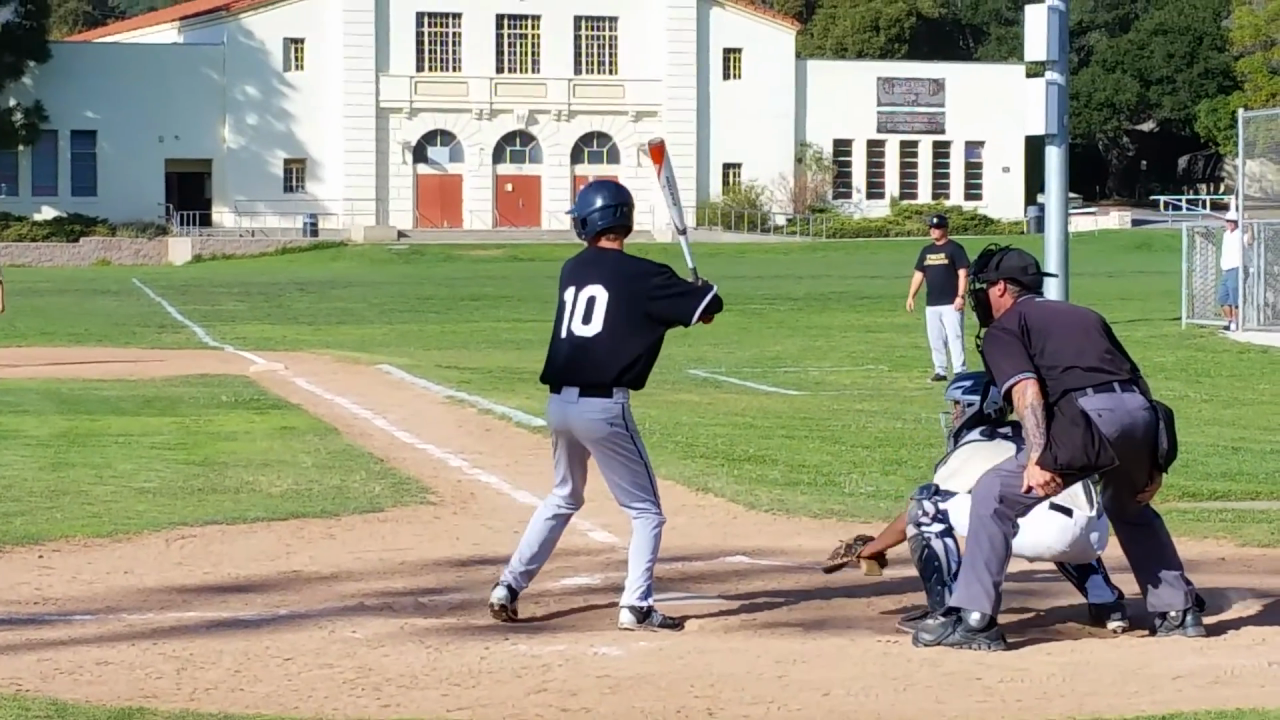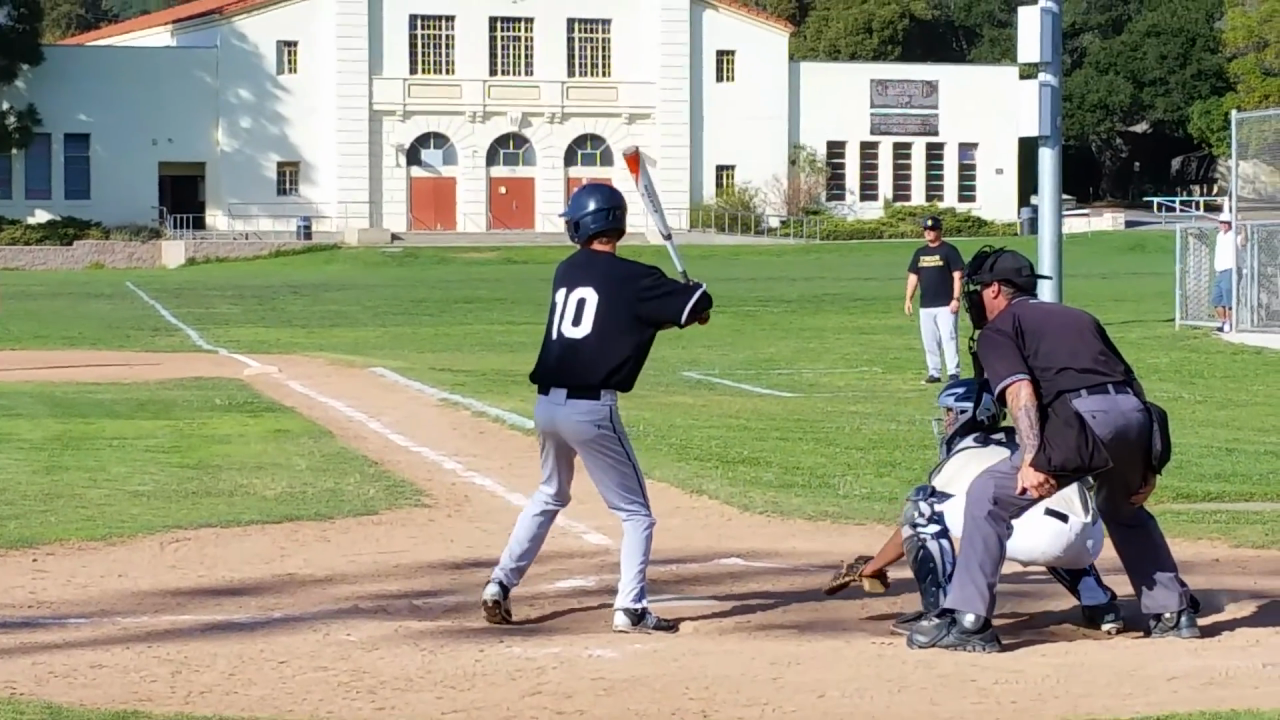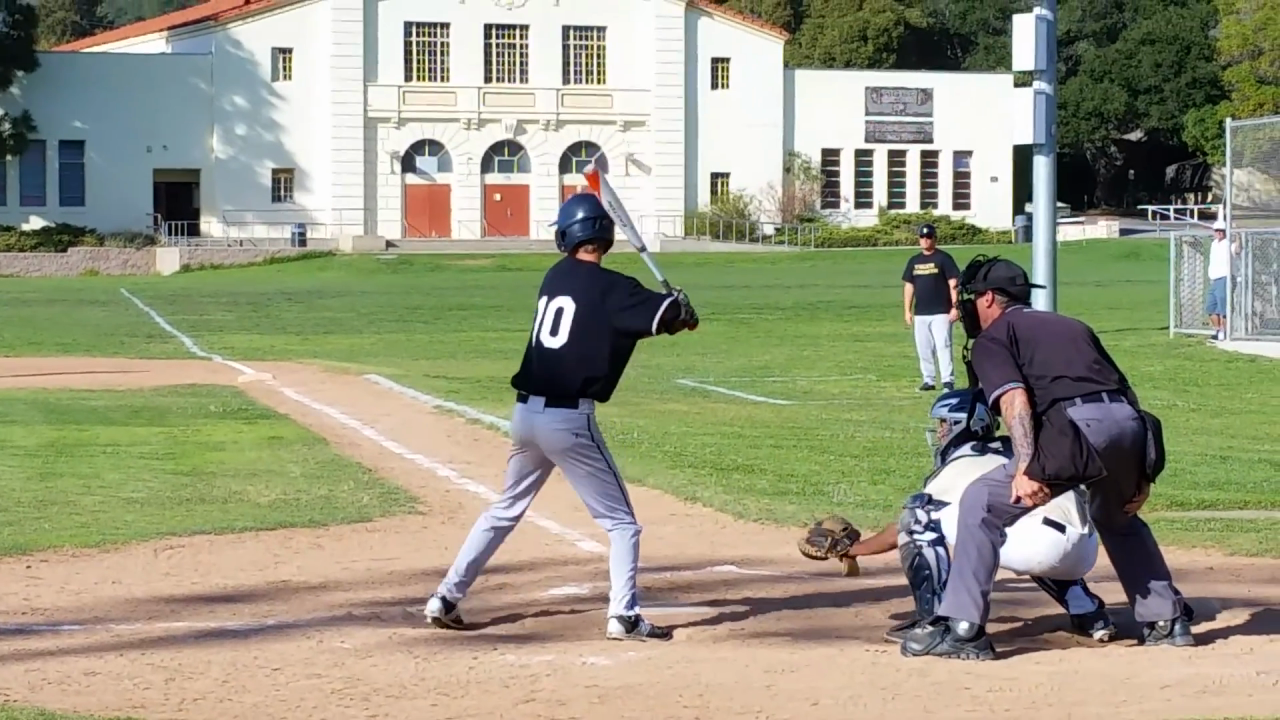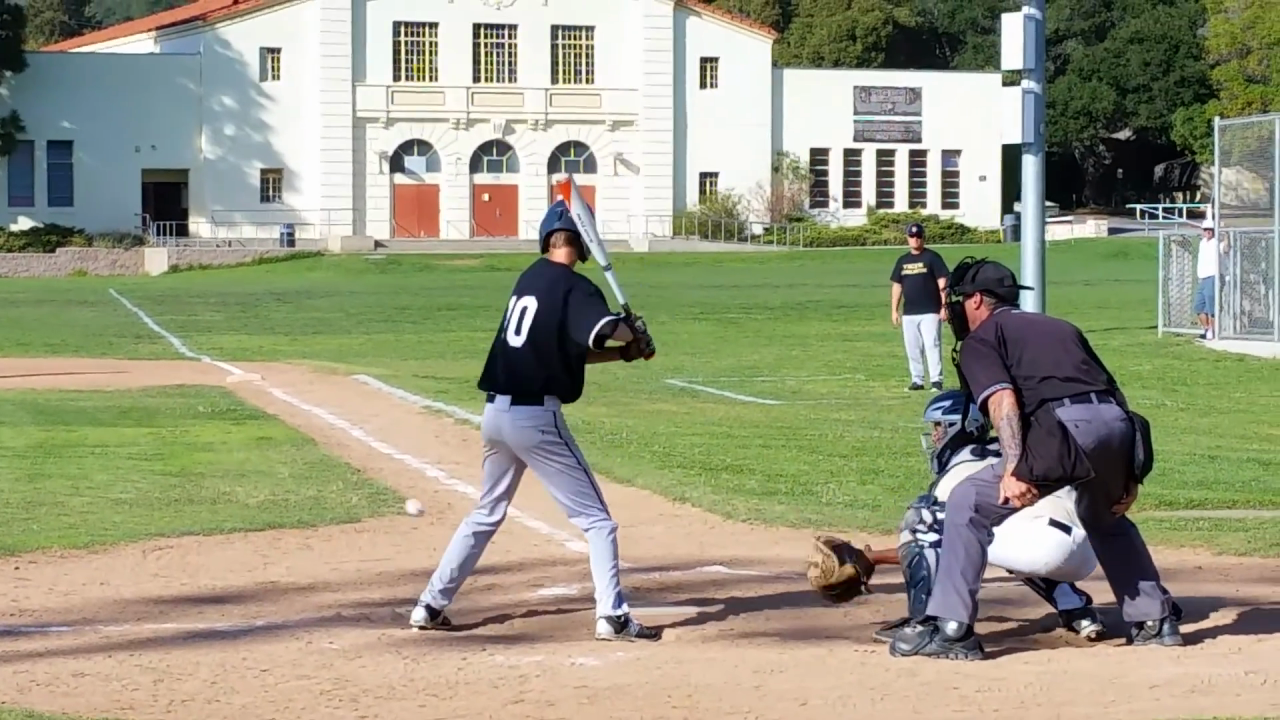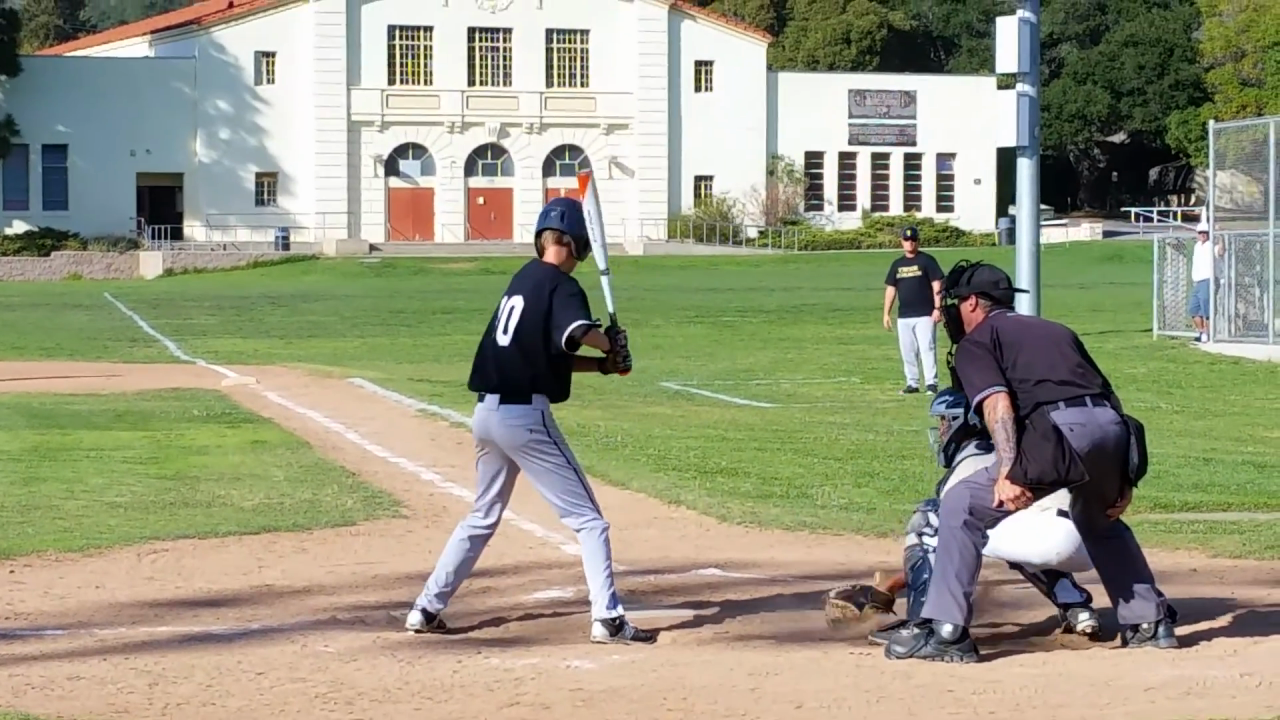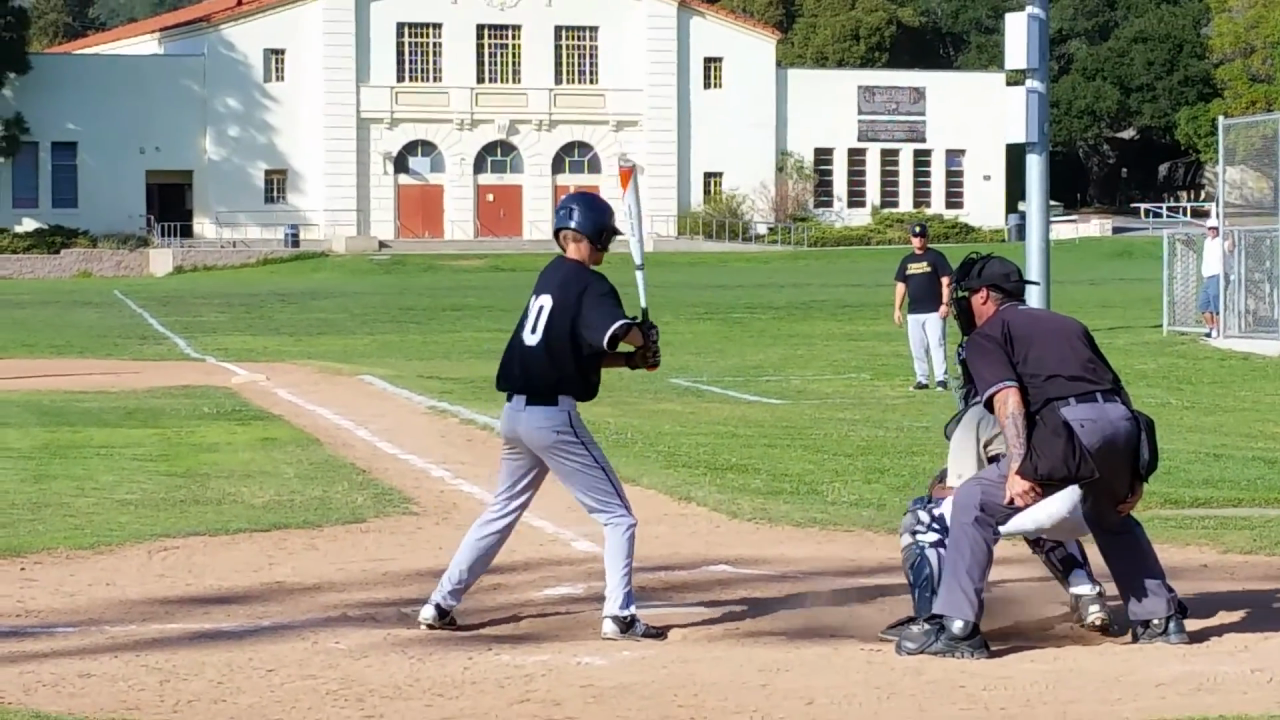
dt=0.2s
person 1, frame 1
left shoulder: (572, 269)
right shoulder: (642, 274)
right elbow: (709, 306)
left wrist: (679, 306)
right wrist: (697, 297)
left hip: (560, 402)
right hip: (603, 407)
left knee: (563, 499)
right knee: (645, 511)
left ankle: (510, 585)
right ankle: (637, 606)
person 1, frame 2
left shoulder: (565, 270)
right shoulder: (632, 277)
right elbow: (698, 303)
left wrist: (675, 312)
right wrist: (688, 309)
left hip: (548, 403)
right hip: (591, 409)
left knee: (550, 498)
right knee: (635, 512)
left ankle: (498, 585)
right ankle: (630, 608)
person 1, frame 3
left shoulder: (555, 276)
right shoulder: (611, 286)
right elbow: (668, 314)
left wrist: (662, 319)
right wrist: (681, 311)
left hip: (526, 412)
right hip: (569, 418)
left knee: (506, 510)
right knee: (620, 521)
left ankle: (445, 597)
right ankle: (625, 616)
person 1, frame 4
left shoulder: (530, 277)
right shoulder: (575, 286)
right elbow: (599, 332)
left wrist: (621, 352)
right wrist: (634, 336)
left hip: (496, 412)
right hip: (536, 417)
left knee: (485, 515)
right knee: (596, 519)
left ankle: (430, 605)
right ankle: (612, 616)
person 1, frame 5
left shoulder: (524, 277)
right shoulder: (561, 285)
right elbow: (574, 334)
left wrist: (603, 363)
right wrist: (611, 342)
left hip: (487, 412)
right hip: (525, 415)
left knee: (480, 519)
right knee: (588, 519)
left ankle: (426, 608)
right ankle: (608, 618)
person 1, frame 6
left shoulder: (549, 276)
right shoulder: (589, 282)
right elbow: (615, 332)
left wrist: (627, 359)
right wrist: (645, 339)
left hip: (515, 412)
right hip: (554, 416)
left knee: (499, 514)
right knee: (617, 517)
left ankle: (440, 604)
right ankle: (619, 616)
person 2, frame 1
left shoulder: (1003, 327)
right shoulder: (1086, 315)
left elbow: (1027, 389)
left wrist: (1039, 457)
right wrist: (1151, 461)
left hip: (1090, 418)
right hip: (1142, 416)
left knee: (994, 494)
right knee: (1131, 508)
left ankle: (975, 620)
right ankle: (1179, 611)
person 2, frame 2
left shoulder: (997, 328)
right shoulder: (1079, 316)
left elbow: (1020, 391)
left wrist: (1032, 459)
right wrist: (1143, 464)
left hip: (1083, 420)
right hip: (1135, 417)
left knee: (988, 496)
right knee: (1124, 509)
left ankle: (968, 622)
right ankle: (1173, 613)
person 2, frame 3
left shoulder: (992, 337)
right shoulder: (1073, 325)
left elbow: (1015, 399)
left wrist: (1026, 467)
right wrist: (1138, 472)
left hip: (1078, 428)
right hip: (1130, 426)
left knee: (981, 504)
right knee: (1118, 518)
left ankle: (962, 629)
right ankle: (1166, 621)
person 2, frame 4
left shoulder: (980, 338)
right shoulder: (1062, 326)
left elbow: (1003, 400)
left wrist: (1014, 468)
right wrist: (1127, 472)
left hip: (1067, 429)
right hip: (1119, 426)
left knee: (969, 504)
right knee: (1106, 518)
left ankle: (952, 630)
right ankle: (1155, 620)
person 2, frame 5
left shoulder: (975, 341)
right shoulder: (1057, 330)
left elbow: (998, 403)
left wrist: (1009, 471)
right wrist: (1120, 476)
left hip: (1061, 433)
right hip: (1113, 430)
left knee: (962, 506)
right knee: (1100, 521)
left ankle: (946, 632)
right ankle: (1150, 622)
person 2, frame 6
left shoulder: (986, 334)
right shoulder: (1067, 323)
left elbow: (1008, 398)
left wrist: (1018, 468)
right wrist: (1131, 472)
left hip: (1071, 428)
right hip: (1123, 425)
left knee: (974, 503)
right knee: (1110, 516)
left ankle: (957, 629)
right ankle: (1160, 618)
person 3, frame 1
left shoulder: (971, 449)
right shoulder: (1026, 436)
left elbow: (920, 512)
left wrist: (872, 547)
left hip: (1053, 529)
right hip: (1095, 533)
left knee: (927, 504)
right ankle: (1107, 605)
person 3, frame 2
left shoulder: (965, 457)
right shoulder: (1020, 442)
left elbow: (917, 517)
left wrist: (869, 567)
left hip: (1049, 534)
right hip: (1089, 538)
left knee: (924, 504)
right ankle: (1100, 606)
person 3, frame 3
left shoulder: (959, 466)
right shoulder: (1014, 451)
left elbow: (915, 526)
left wrist: (857, 548)
left hip: (1047, 544)
right hip: (1084, 549)
left knee: (920, 513)
right ankle: (1089, 614)
person 3, frame 4
left shoulder: (961, 473)
left elbow: (927, 535)
left wrist: (875, 558)
left hip: (1051, 544)
right hip: (1085, 551)
left knee: (923, 516)
left ankle: (925, 622)
right ankle: (1077, 612)
person 3, frame 5
left shoulder: (967, 468)
left wrist: (886, 587)
left hip: (1051, 537)
right hip: (1085, 545)
left knee: (929, 519)
right knee: (1013, 547)
right ankle: (1076, 609)
person 3, frame 6
left shoulder: (975, 415)
left wrist: (940, 496)
right hip: (1080, 500)
left knee: (922, 518)
right knee: (1047, 532)
left ankle: (931, 619)
right ankle: (1089, 600)
